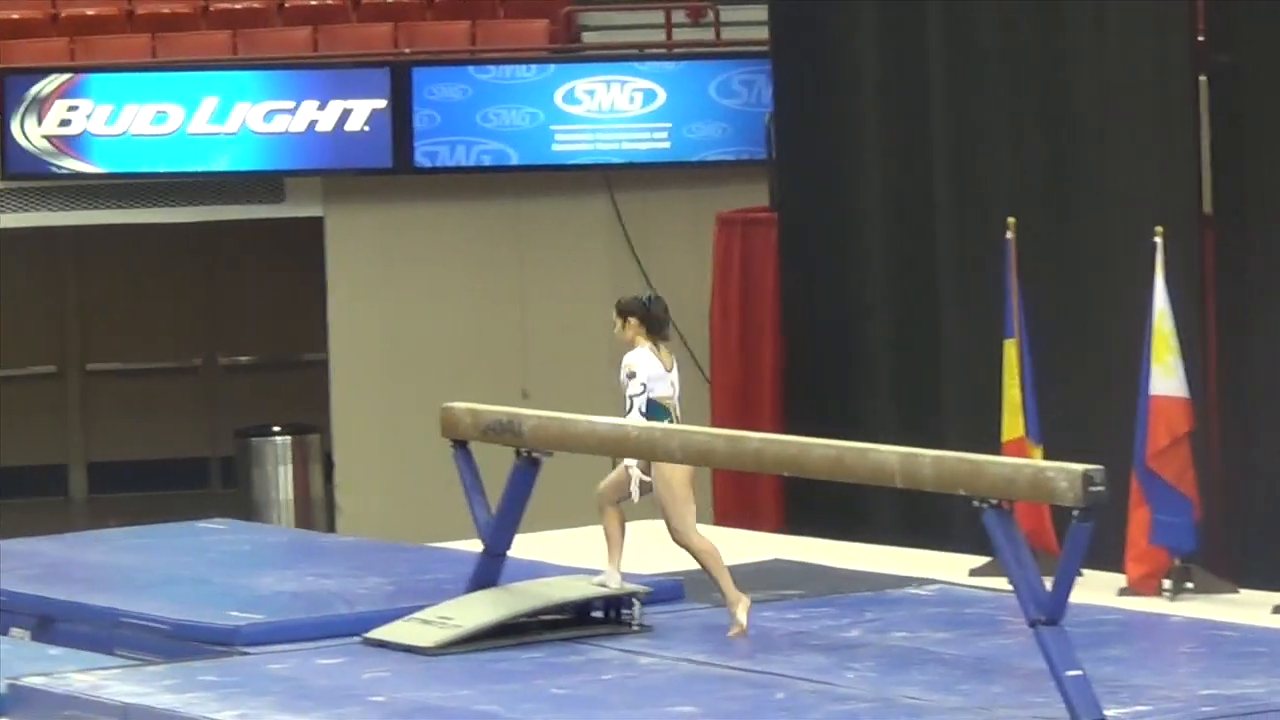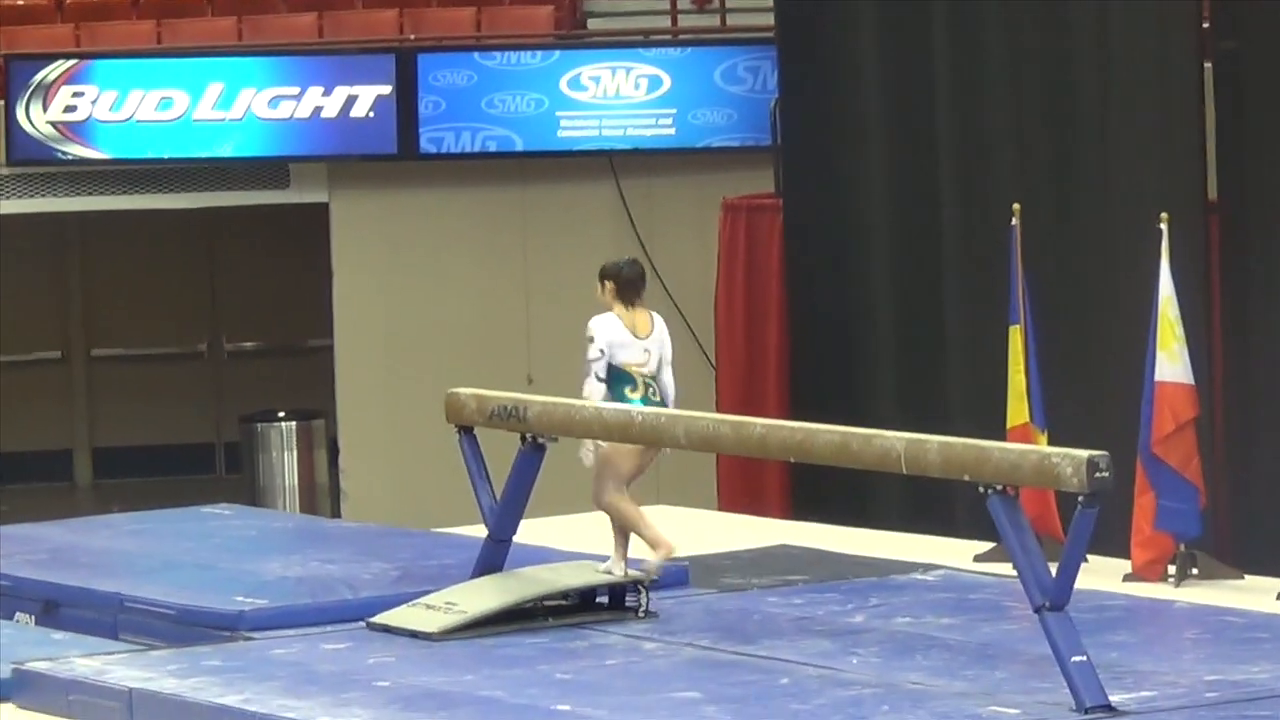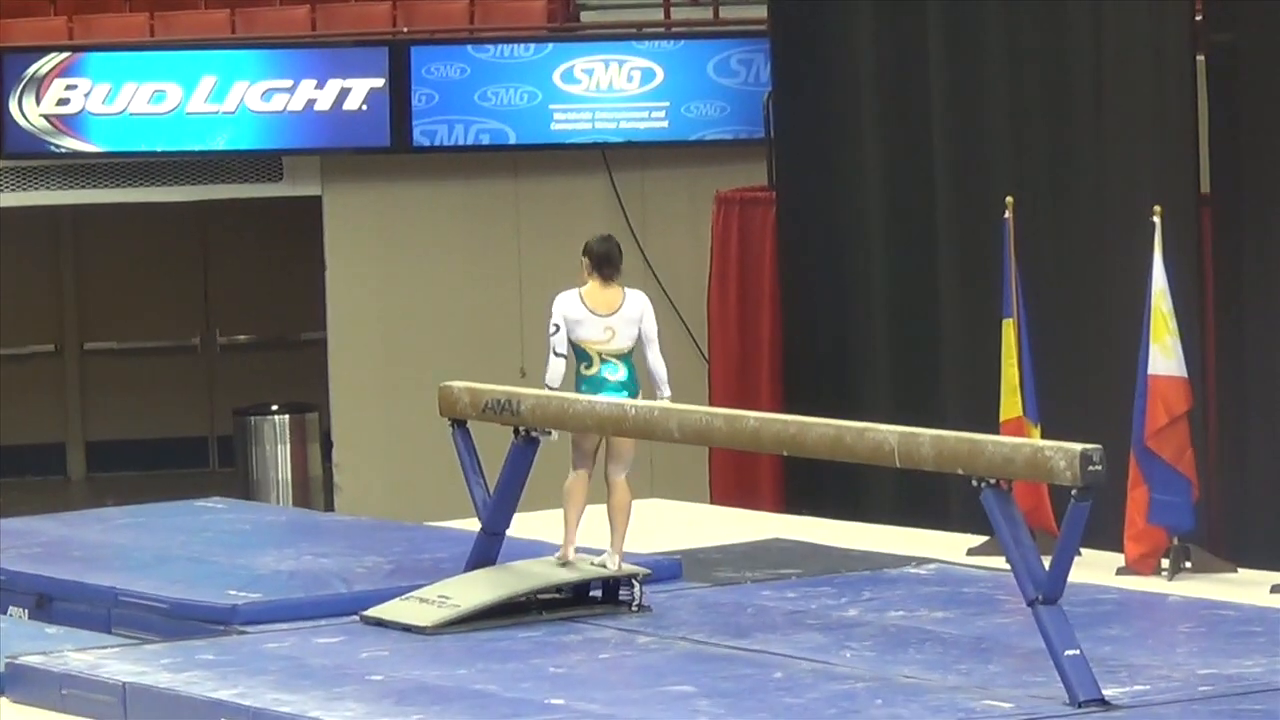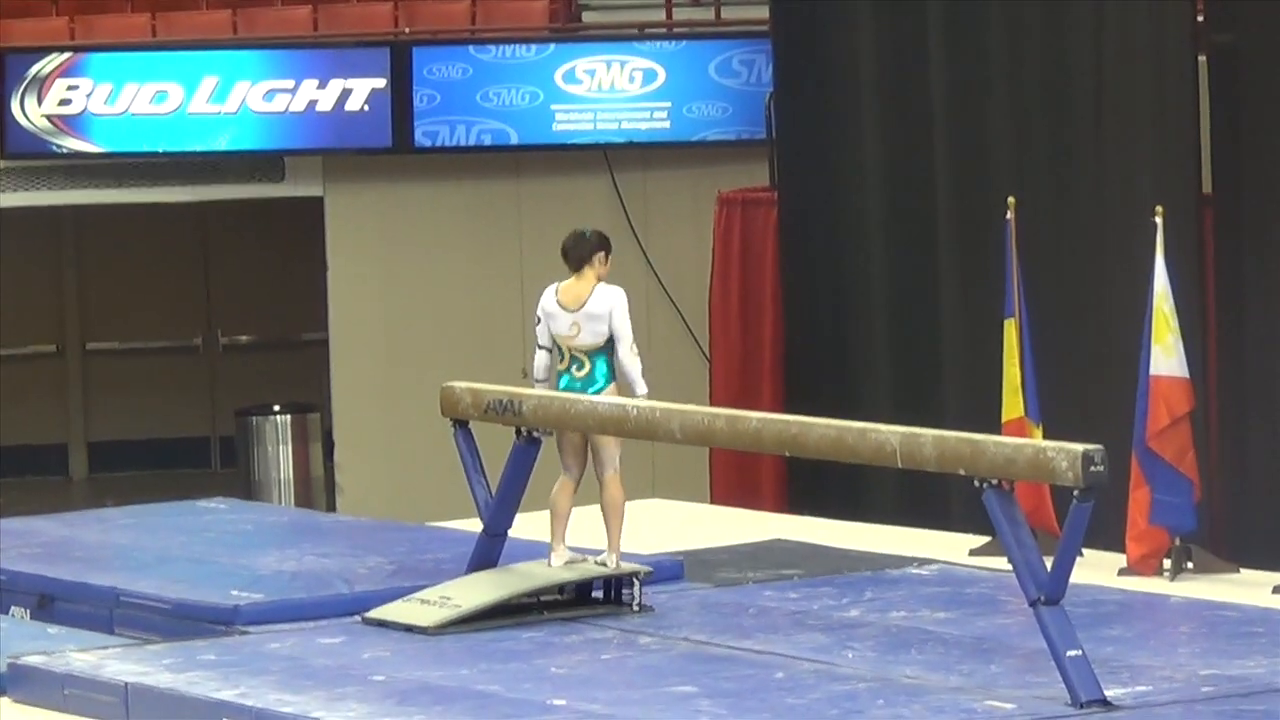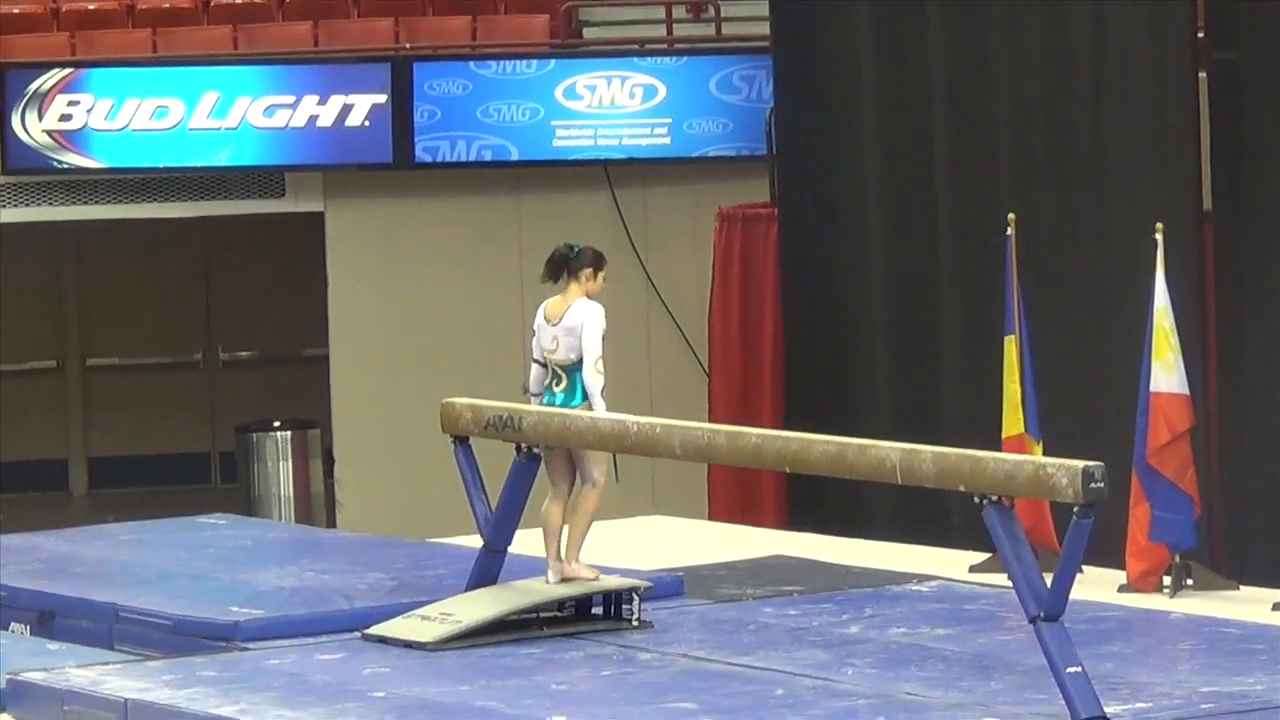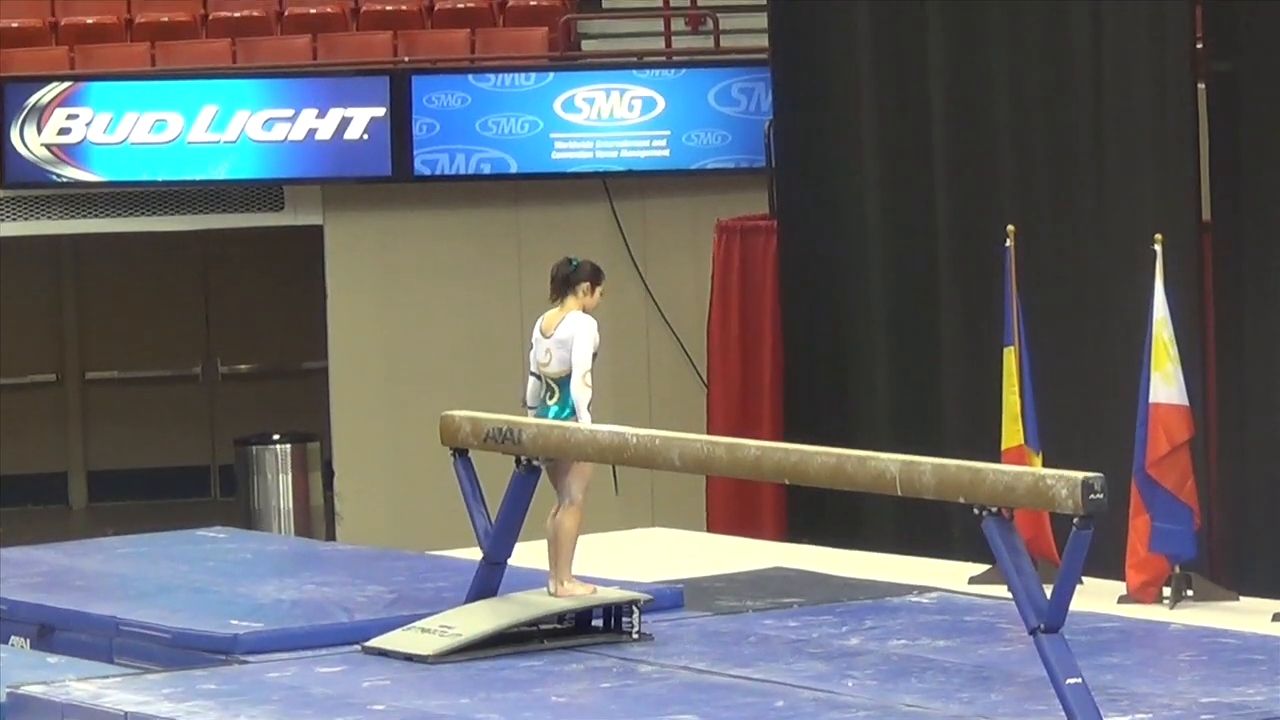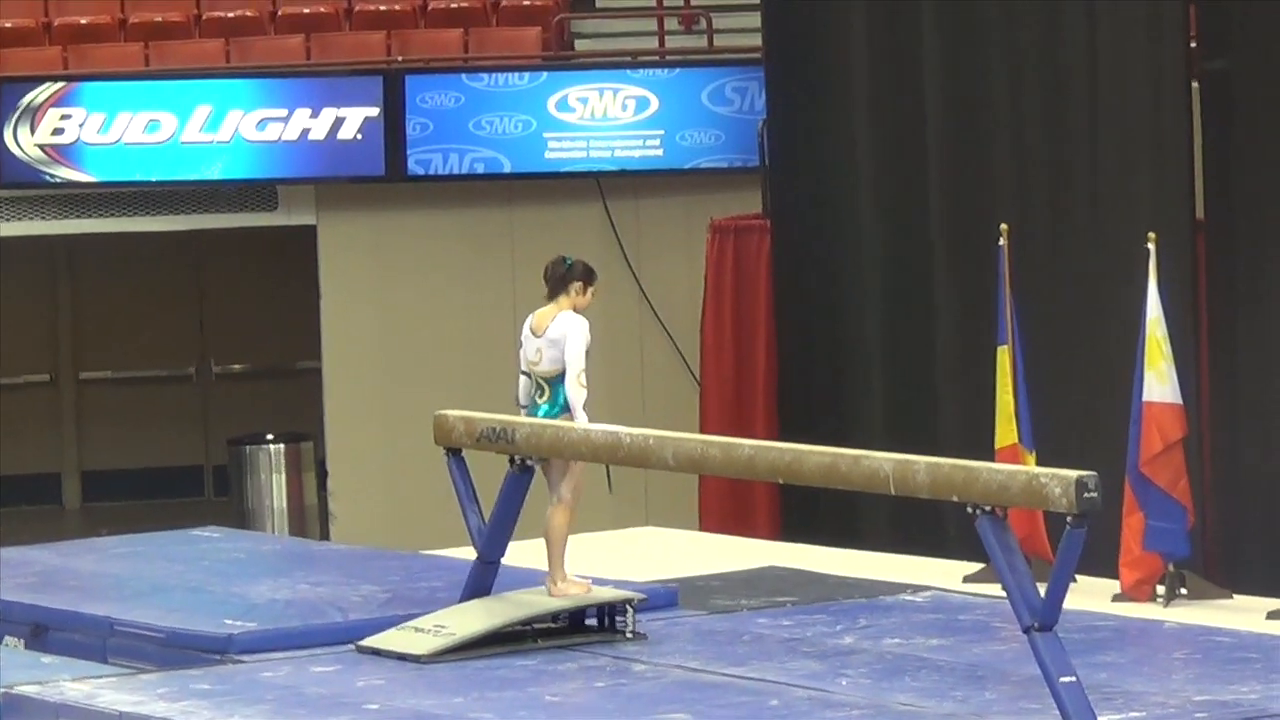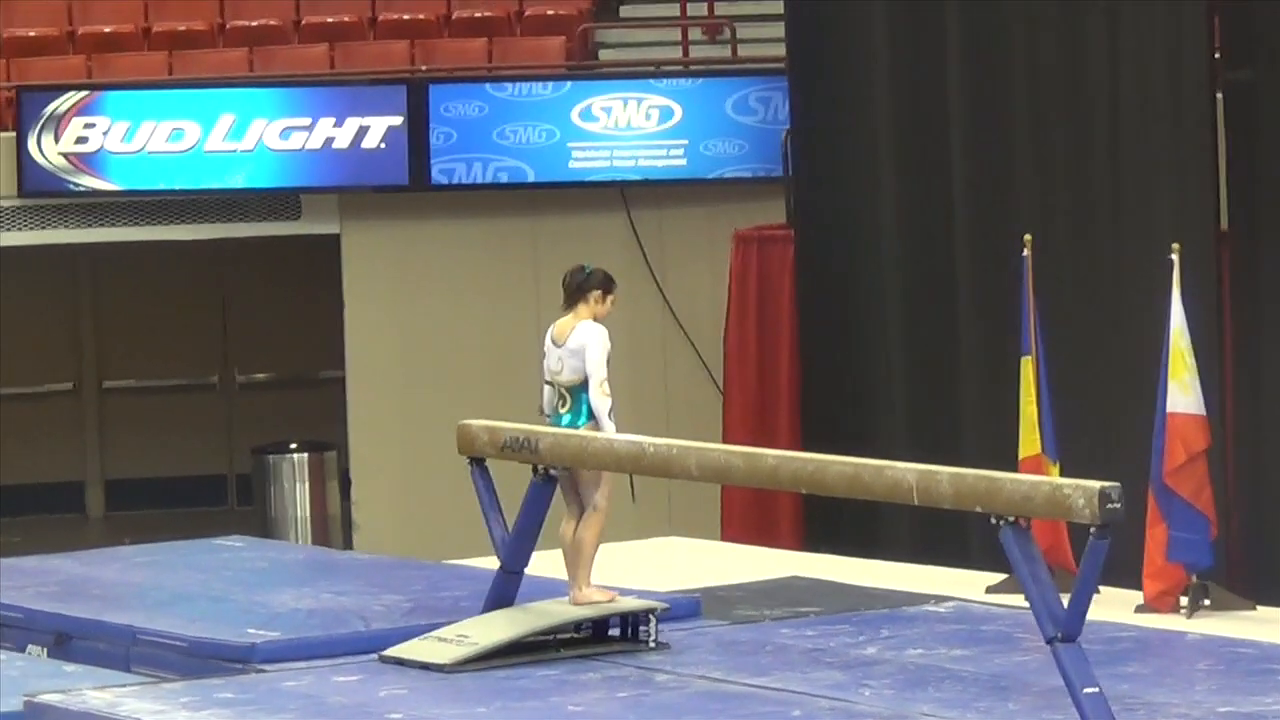
dt=0.2s
person 1, frame 1
left shoulder: (635, 359)
right shoulder: (663, 355)
left elbow: (634, 414)
left wrist: (630, 464)
left knee: (685, 533)
right knee: (607, 494)
left ankle: (735, 598)
right ankle: (614, 573)
person 1, frame 2
left shoulder: (601, 325)
right shoulder: (657, 323)
left elbow: (595, 381)
right elbow: (666, 376)
left knee: (607, 494)
right knee: (618, 487)
left ankle: (659, 543)
right ankle: (619, 559)
person 1, frame 3
left shoulder: (565, 302)
right shoulder: (638, 301)
left elbow: (557, 357)
right elbow: (653, 352)
right wrist: (664, 394)
left hip: (590, 394)
right hip: (627, 393)
left knee: (580, 470)
right knee: (618, 476)
left ankle: (568, 544)
right ankle: (615, 554)
person 1, frame 4
left shoulder: (550, 295)
right shoulder: (612, 296)
left elbow: (543, 351)
right elbow: (625, 349)
left wrist: (541, 394)
right wrist: (640, 392)
left hip: (565, 389)
right hip: (601, 389)
left knee: (570, 473)
right knee: (608, 472)
left ankle: (558, 548)
right ankle: (613, 552)
person 1, frame 5
left shoulder: (544, 309)
right shoulder: (591, 310)
left elbow: (537, 366)
right elbow: (592, 366)
left wrist: (536, 408)
right wrist: (600, 411)
left hip: (551, 404)
right hip: (577, 405)
left knee: (559, 490)
right knee: (593, 482)
left ankle: (554, 565)
right ankle: (571, 562)
person 1, frame 6
left shoulder: (542, 323)
right shoulder: (583, 324)
right elbow: (580, 380)
left wrist: (533, 420)
right wrist: (587, 425)
left hip: (546, 417)
right hip: (569, 418)
left knee: (562, 502)
right knee: (573, 501)
left ankle: (557, 575)
right ankle: (564, 581)
person 1, frame 7
left shoulder: (531, 321)
right shoulder: (574, 324)
left elbow: (524, 378)
right elbow: (575, 379)
right wrist: (582, 424)
left hip: (537, 414)
right hip: (560, 415)
left knee: (560, 498)
right knee: (563, 499)
left ankle: (557, 574)
right ankle: (558, 580)
person 1, frame 8
left shoulder: (553, 331)
right shoulder: (594, 333)
right elbow: (598, 387)
right wrist: (610, 432)
left hip: (560, 425)
right hip: (584, 425)
left knee: (573, 510)
right knee: (595, 507)
left ankle: (576, 585)
right ankle: (583, 586)
